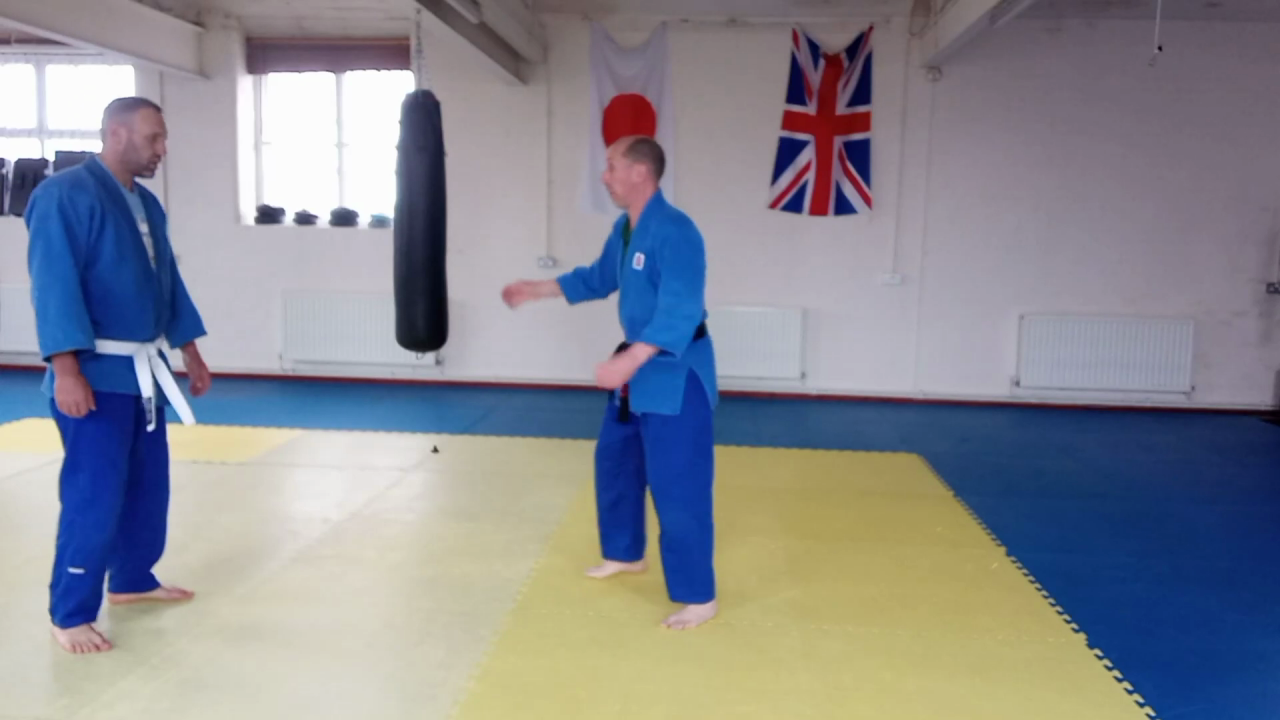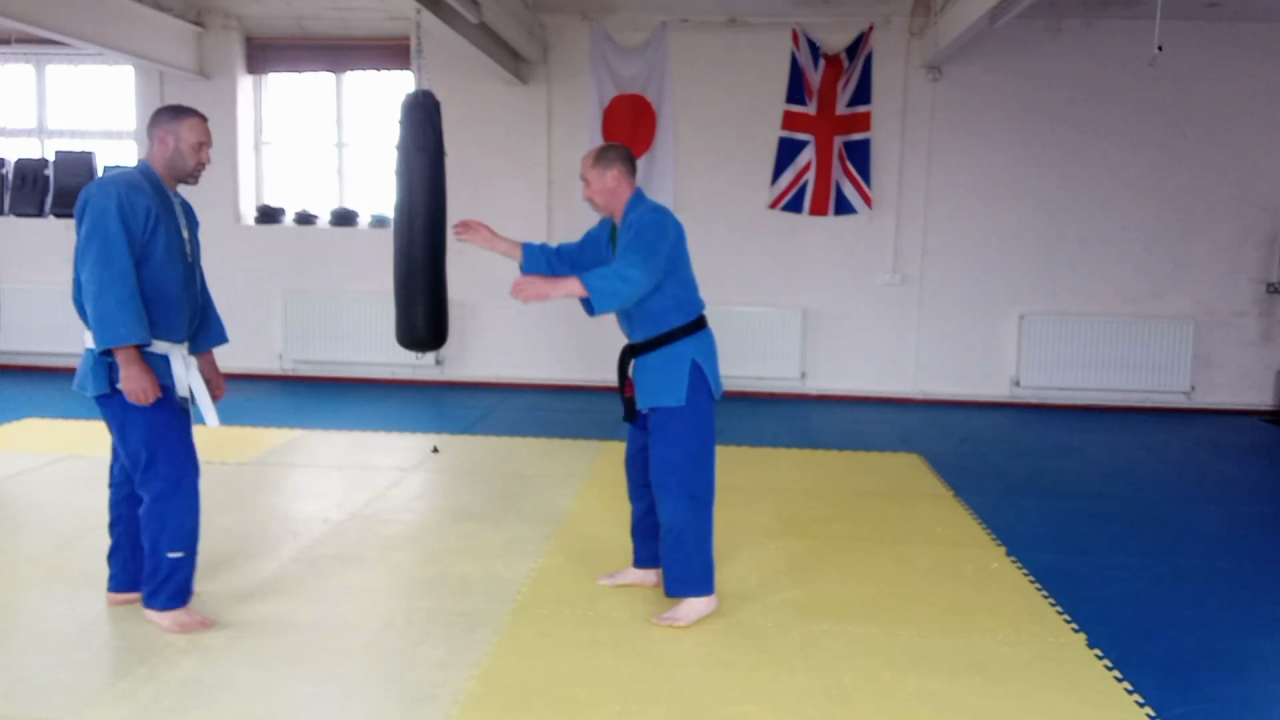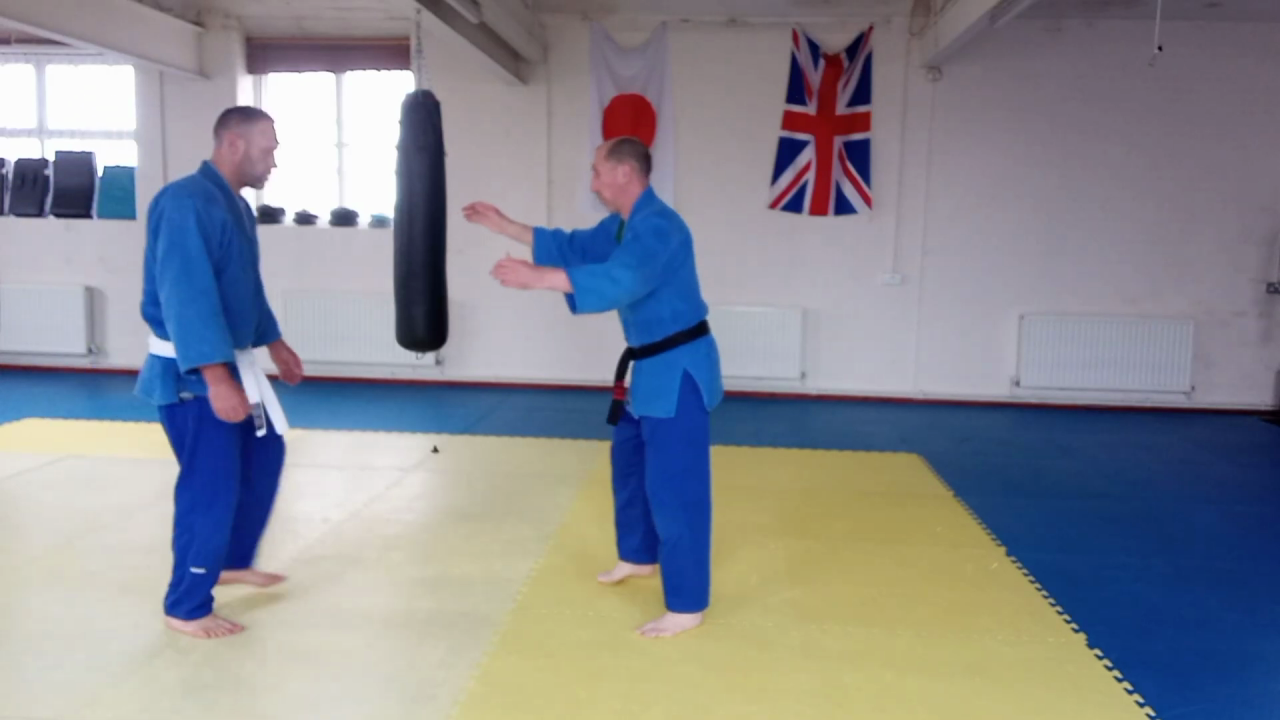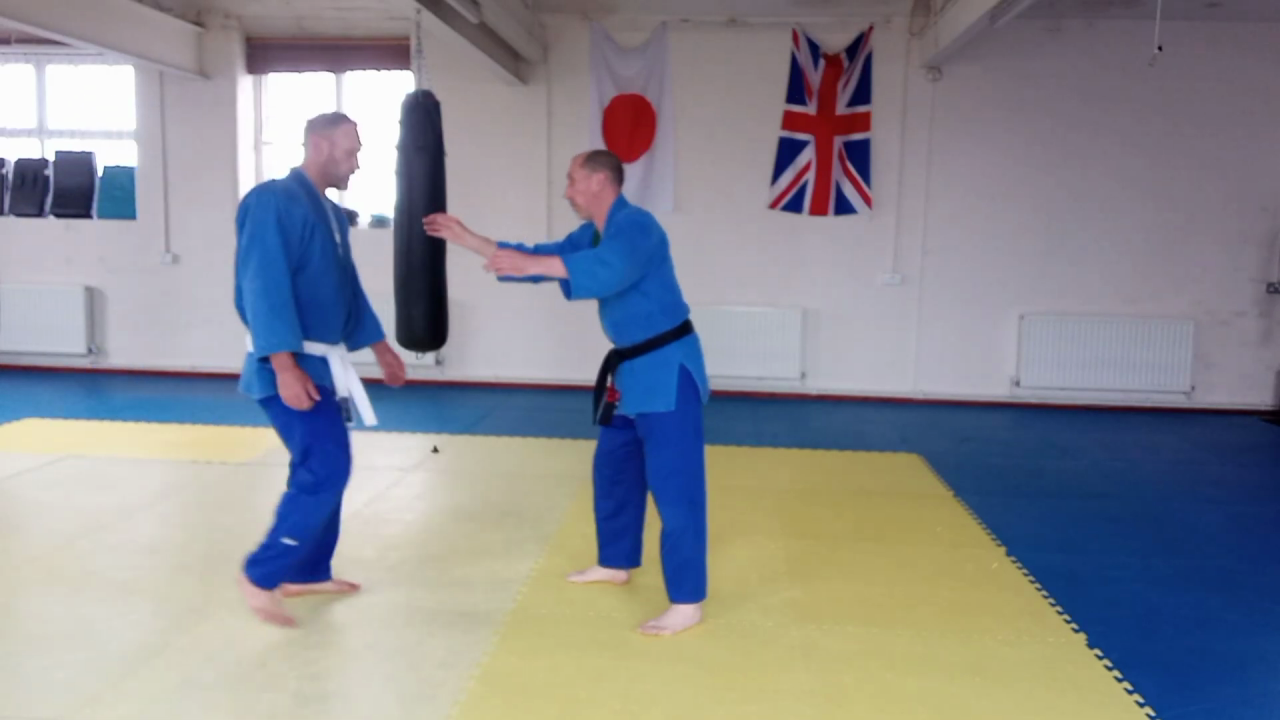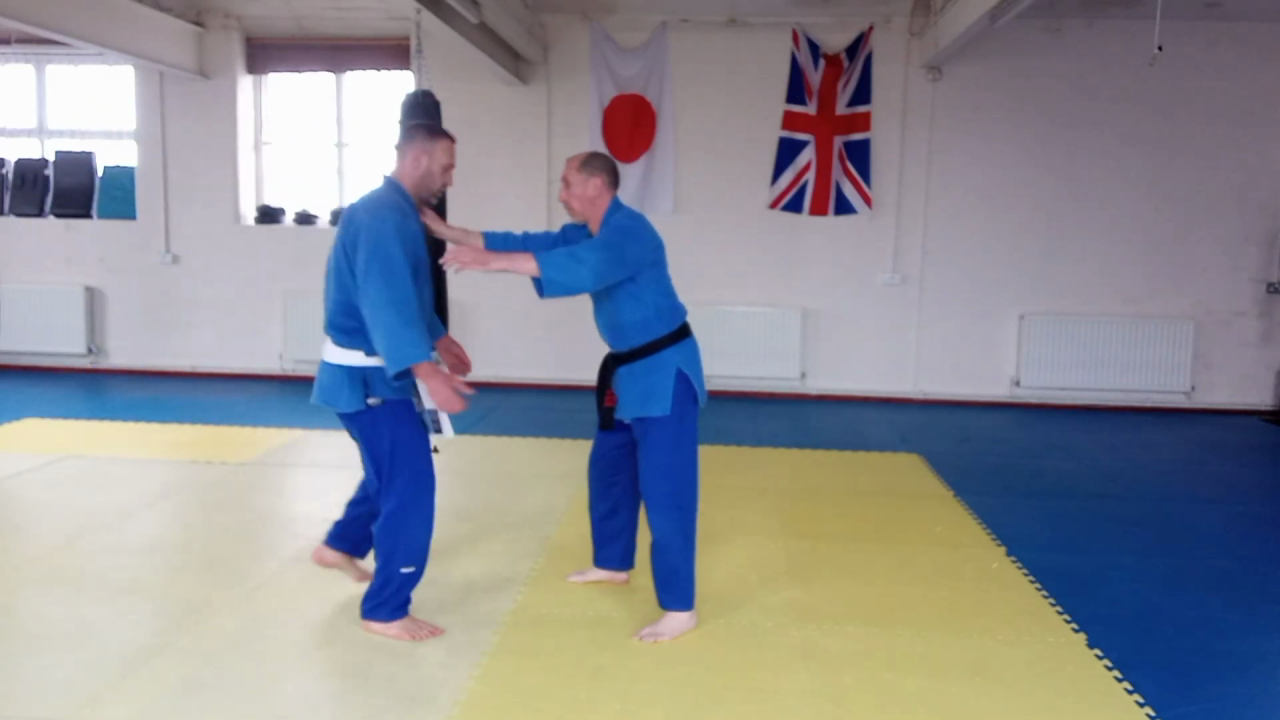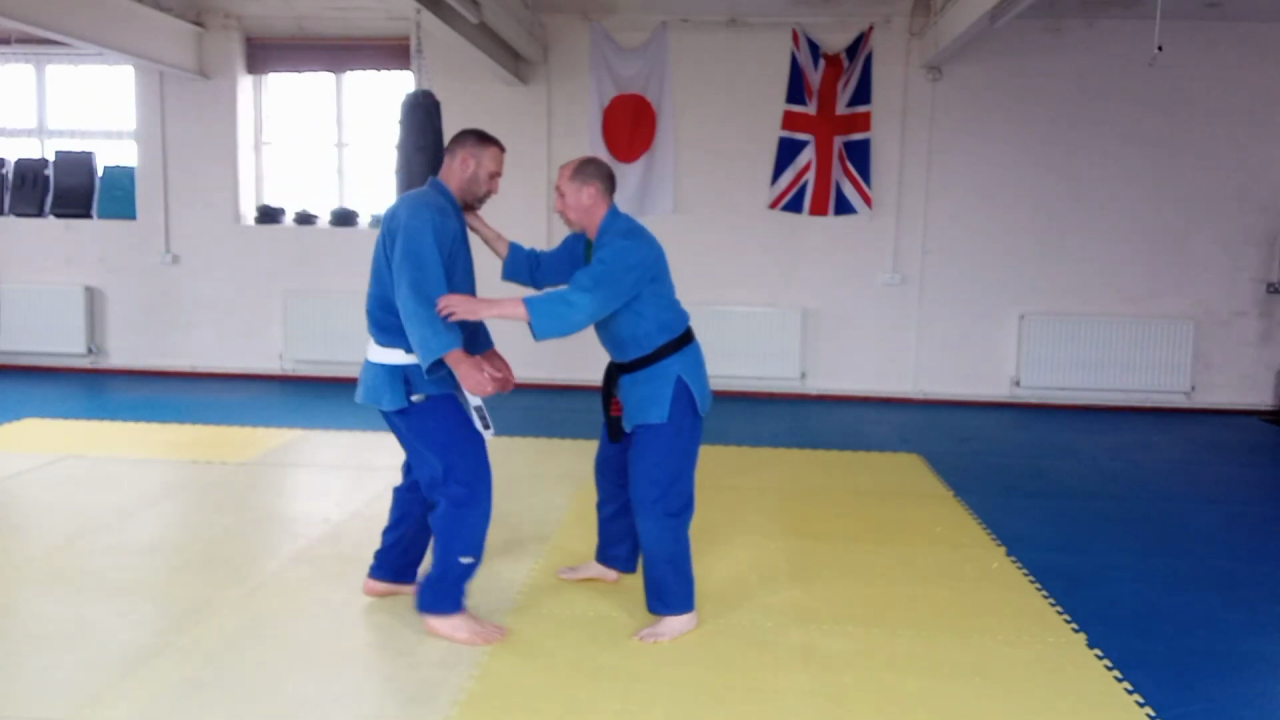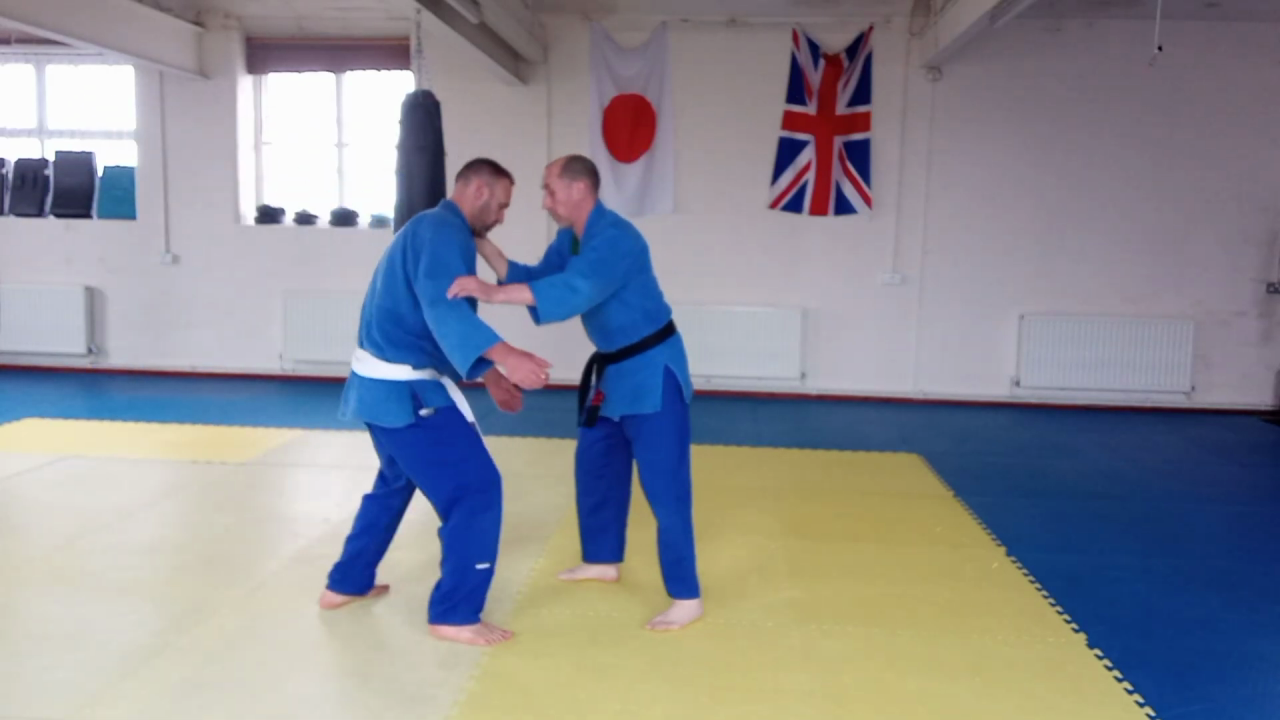
dt=0.5s
person 1, frame 1
left shoulder: (145, 202)
right shoulder: (64, 195)
left elbow: (167, 282)
right elbow: (55, 287)
left wrist: (190, 351)
right wrist: (66, 370)
left hip: (141, 367)
right hip: (93, 372)
left knee: (147, 482)
right knee: (94, 493)
left ankle: (132, 580)
right ankle: (70, 613)
person 1, frame 2
left shoulder: (179, 208)
right shoulder: (116, 195)
left elbow: (193, 288)
right elbow: (107, 284)
left wrist: (206, 358)
right wrist: (130, 362)
left hip: (163, 362)
right hip: (128, 366)
left knee: (138, 475)
right knee: (171, 475)
left ankle: (128, 579)
right ankle: (167, 596)
person 1, frame 3
left shoulder: (234, 205)
right shoulder: (187, 203)
right elbow: (188, 298)
left wrist: (275, 344)
right wrist: (216, 379)
left hip: (226, 364)
right hip: (192, 373)
left knee: (264, 457)
right knee: (211, 486)
left ankle: (233, 559)
right ankle: (187, 606)
person 1, frame 4
left shoulder: (331, 213)
right shoulder: (271, 203)
left elbow: (347, 288)
right elbow: (265, 290)
left wrist: (379, 346)
right wrist: (285, 366)
left hip: (321, 361)
right hip: (290, 366)
left knee: (320, 469)
right knee: (325, 470)
left ankle: (304, 570)
right ankle: (265, 574)
person 1, frame 5
left shoulder: (398, 213)
right shoulder: (381, 216)
right elbow: (386, 303)
left wrist: (441, 341)
right wrist: (427, 374)
left hip: (375, 370)
right hip: (368, 374)
left knee: (391, 469)
right knee: (408, 485)
left ankle: (342, 542)
right ankle: (385, 610)
person 1, frame 6
left shoulder: (441, 215)
right shoulder: (421, 212)
left elbow: (456, 300)
right elbow: (418, 299)
left wrist: (486, 351)
right wrist: (462, 362)
left hip: (410, 370)
right hip: (408, 374)
left knee: (427, 477)
right knee: (466, 479)
left ankle: (390, 572)
right ankle: (444, 605)
person 1, frame 7
left shoulder: (429, 230)
right shoulder: (443, 231)
right elbow: (445, 310)
left wrist: (487, 374)
right wrist: (505, 356)
left hip: (380, 381)
right hip: (405, 389)
left knee: (397, 481)
right knee: (477, 489)
left ankle: (347, 583)
right ankle: (455, 614)
person 2, frame 1
left shoulder: (675, 232)
right shoulder: (625, 228)
left elbow: (681, 309)
right elbow: (601, 277)
left wrist: (630, 359)
right wrist: (538, 289)
left hip: (675, 372)
right hip: (641, 367)
left knee: (677, 485)
right knee: (614, 460)
left ankle: (699, 597)
right ankle: (625, 553)
person 2, frame 2
left shoulder: (653, 222)
right shoulder: (611, 230)
left elbow: (628, 280)
right elbow: (564, 257)
left wrist: (552, 289)
right wrist: (495, 242)
left hip: (682, 364)
right hip: (652, 363)
left knee: (678, 479)
right knee: (643, 470)
left ankle: (696, 592)
right ankle: (649, 565)
person 2, frame 3
left shoulder: (657, 227)
right shoulder: (622, 223)
left elbow: (617, 281)
right elbow: (575, 246)
left wrist: (538, 277)
right wrist: (505, 225)
left hip: (679, 369)
right hip: (655, 366)
left knee: (674, 486)
right knee: (629, 462)
left ankle: (686, 606)
right ankle: (639, 556)
person 2, frame 4
left shoulder: (635, 226)
right shoulder: (591, 234)
left elbow: (609, 270)
right elbow: (542, 256)
left wrist: (531, 265)
right wrist: (466, 238)
left hip: (668, 367)
right hip: (633, 368)
left knee: (674, 483)
right knee: (613, 467)
left ankle: (688, 602)
right ankle: (616, 562)
person 2, frame 5
left shoulder: (629, 231)
right shoulder: (582, 233)
left elbow: (580, 268)
right elbow: (525, 246)
left wrist: (493, 262)
right wrist: (445, 231)
left hip: (665, 370)
right hip: (630, 369)
left knee: (666, 487)
right knee: (609, 469)
left ankle: (679, 607)
right ankle: (613, 563)
person 2, frame 6
left shoulder: (627, 246)
right shoulder: (587, 242)
left elbow: (576, 306)
right elbow: (537, 268)
left wrist: (488, 308)
right wrist: (478, 226)
left hip: (668, 379)
right hip: (635, 376)
left knee: (656, 493)
right knee: (614, 473)
left ankle: (678, 610)
right ankle: (613, 561)
person 2, frame 7
left shoulder: (615, 237)
right shoulder: (569, 239)
left elbow: (573, 290)
right elbow: (534, 279)
left wrist: (493, 292)
right wrist: (483, 247)
left hip: (652, 369)
right hip: (615, 368)
left knee: (663, 482)
right knee: (596, 465)
left ankle: (686, 597)
right ankle: (603, 559)
